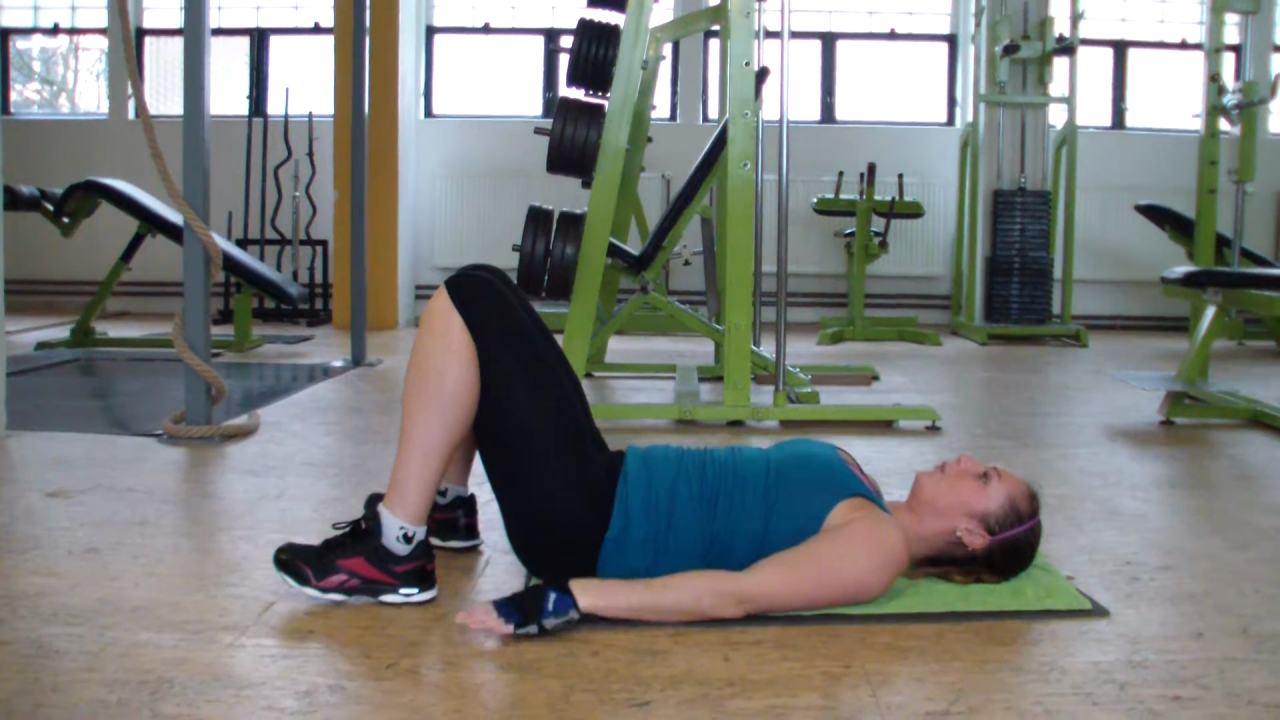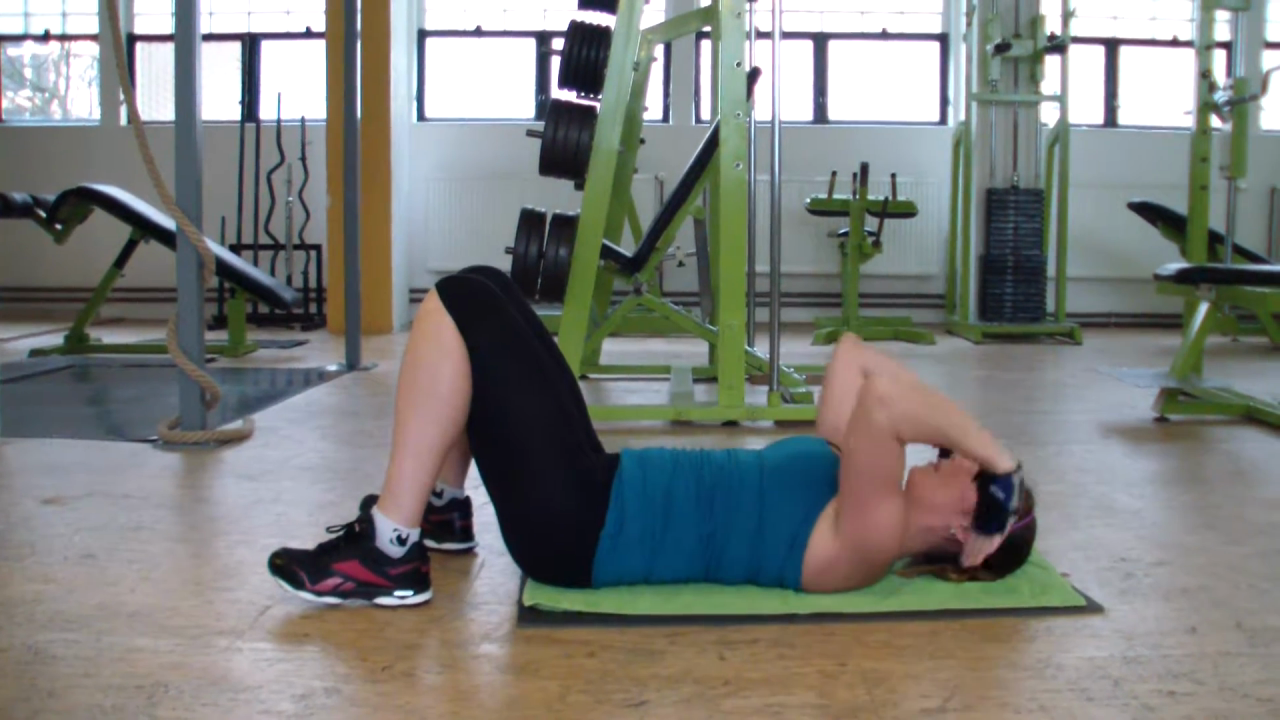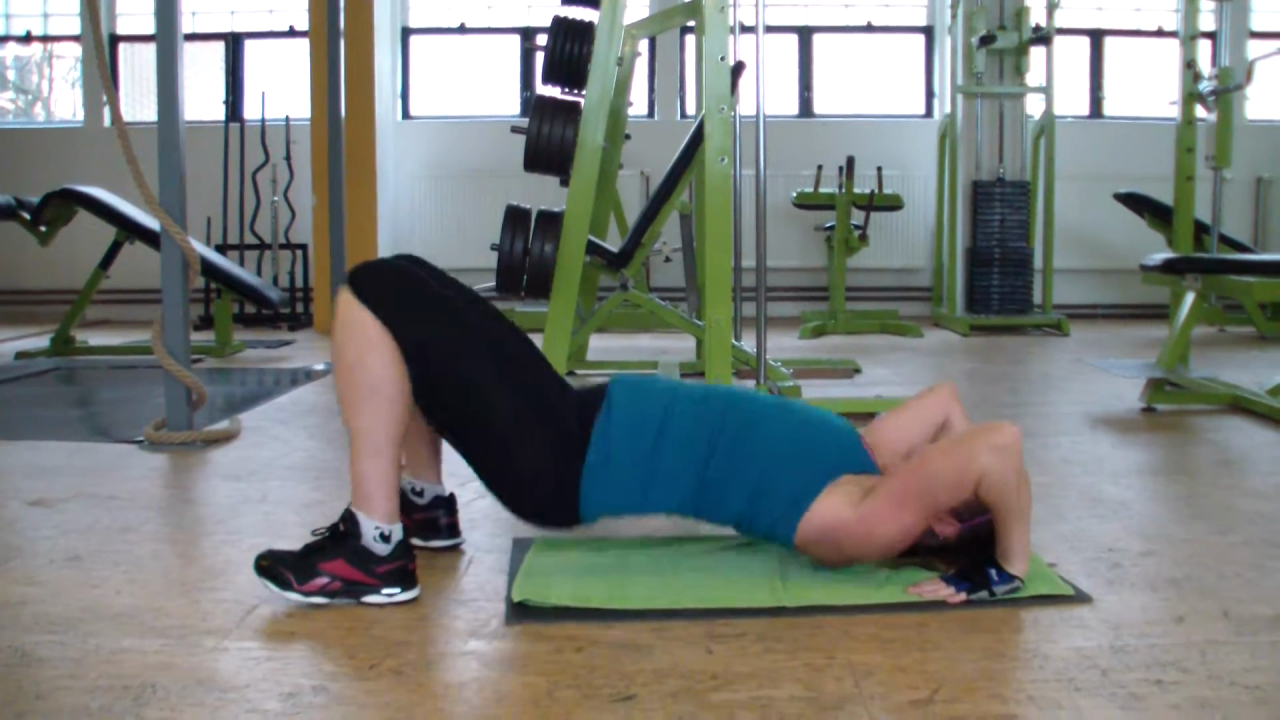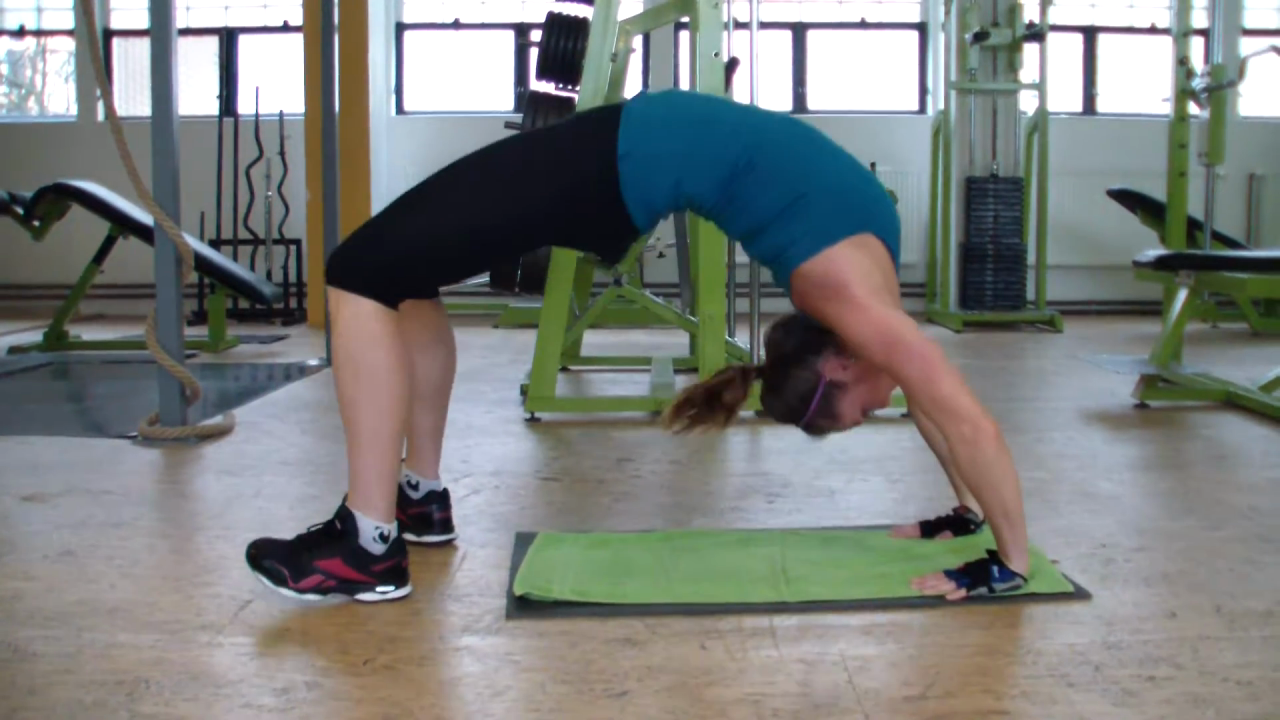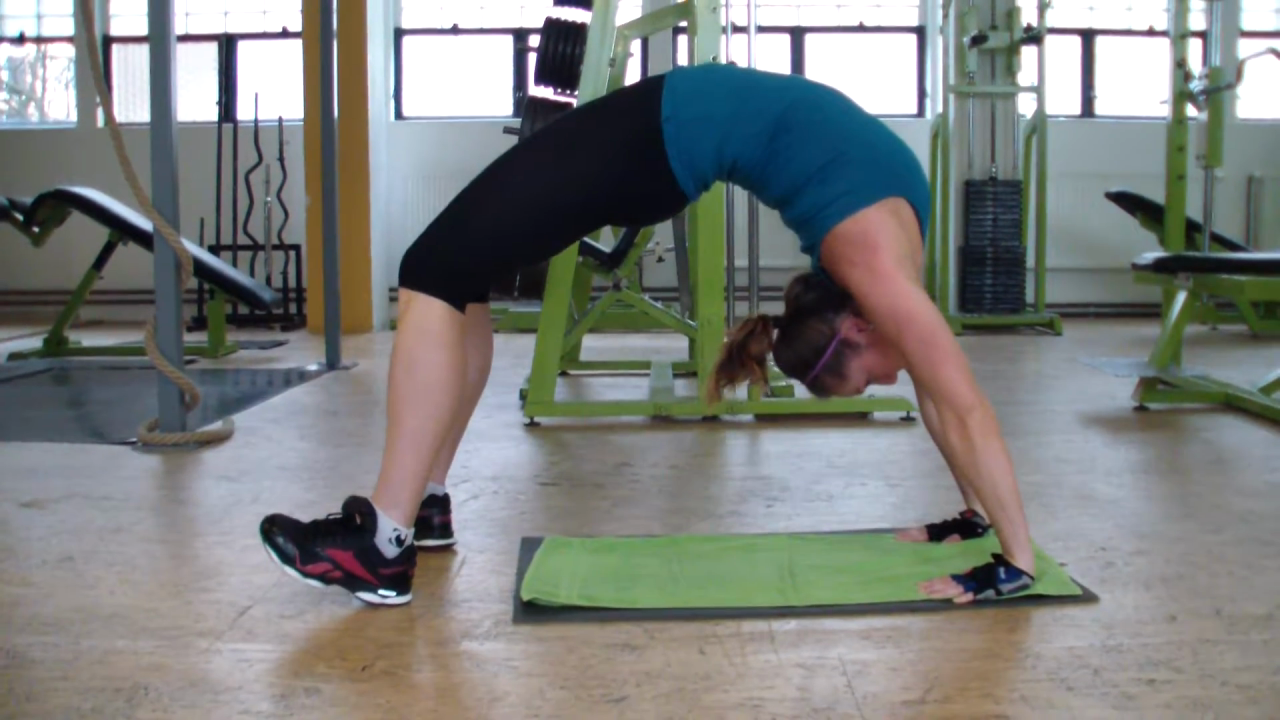
dt=1s
person 1, frame 1
left shoulder: (877, 552)
right shoulder: (864, 504)
left elbow: (734, 595)
left wrist: (566, 598)
left hip: (583, 527)
right hip: (608, 489)
left knee: (465, 304)
right knee: (480, 289)
left ankle: (395, 554)
right ankle: (444, 510)
person 1, frame 2
left shoulder: (871, 541)
right shoulder: (859, 492)
left elbow: (887, 402)
right elbow: (851, 355)
left wrist: (998, 467)
right wrist: (969, 431)
left hip: (579, 532)
right hip: (600, 497)
left knee: (458, 305)
right knee: (479, 291)
left ankle: (390, 553)
right ankle: (442, 510)
person 1, frame 3
left shoulder: (861, 523)
right shoulder: (867, 469)
right elbow: (948, 398)
left hip: (574, 459)
right hip: (596, 423)
left knee: (370, 292)
right knee: (397, 285)
left ankle: (373, 552)
right ankle: (424, 505)
person 1, frame 4
left shoulder: (861, 298)
left elbow: (963, 419)
right elbow: (963, 419)
left wrist: (1012, 564)
left hip: (633, 162)
right hip: (630, 157)
person 1, frame 5
left shoulder: (884, 265)
right shoulder: (878, 267)
left elbow: (955, 404)
right elbow: (962, 407)
left wrist: (1017, 563)
left hip: (675, 137)
right hip: (667, 130)
